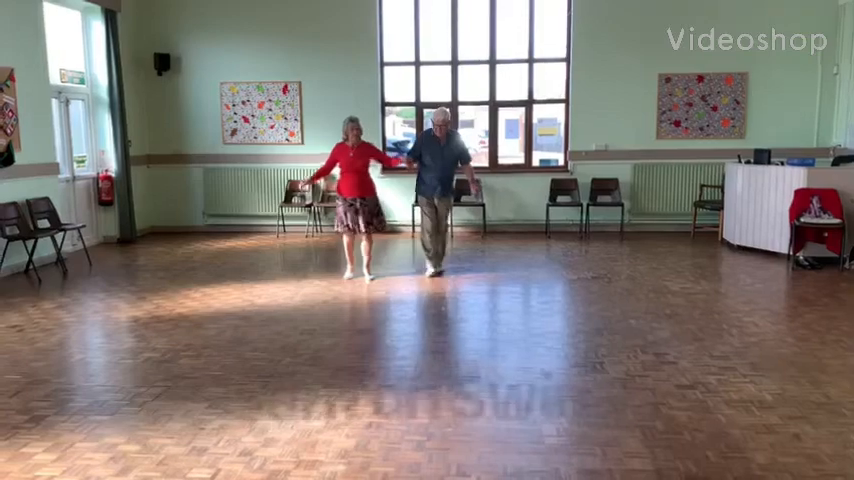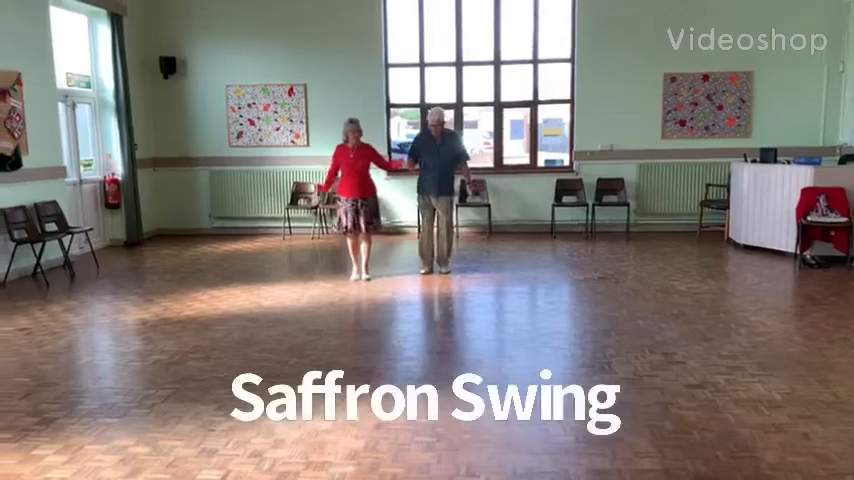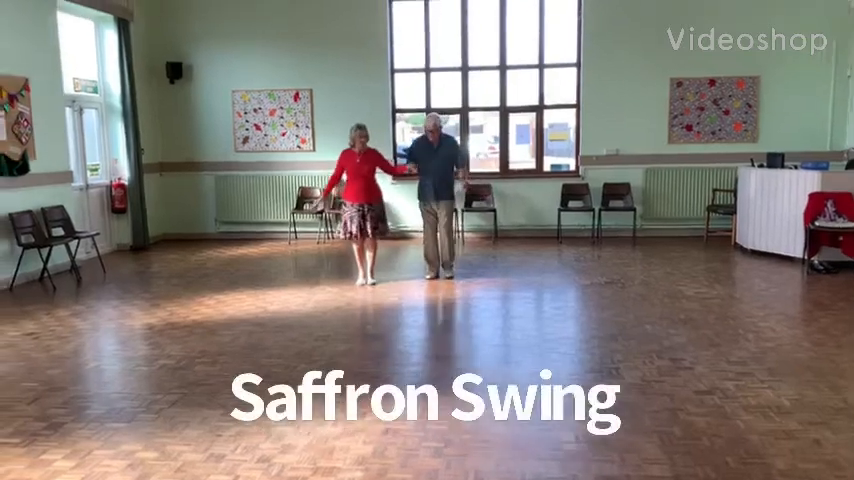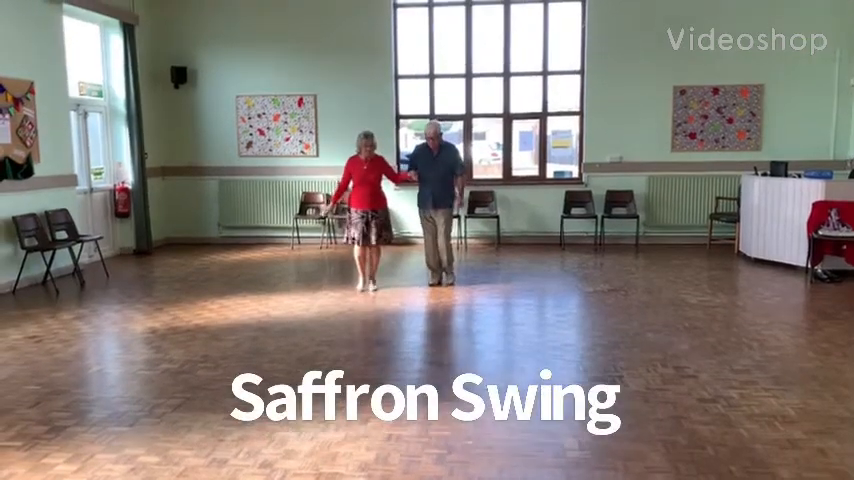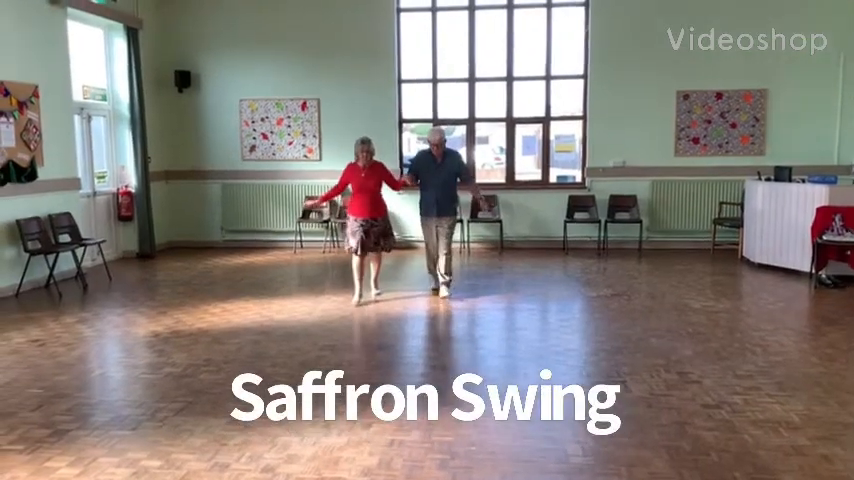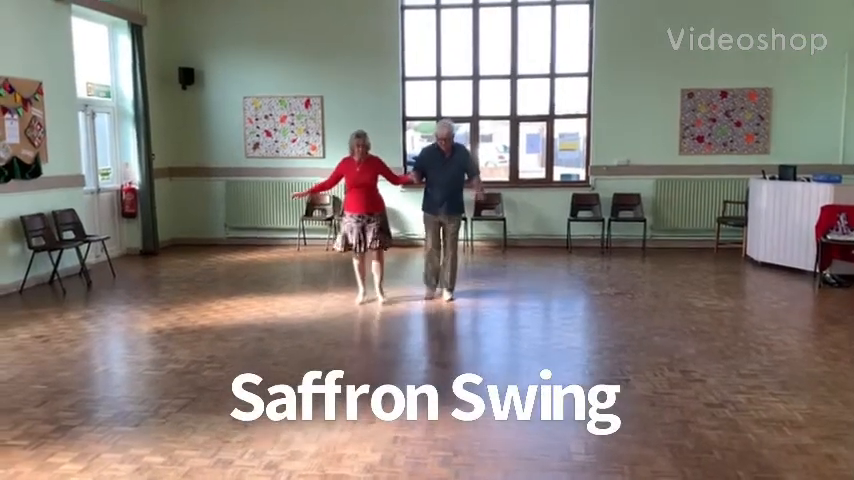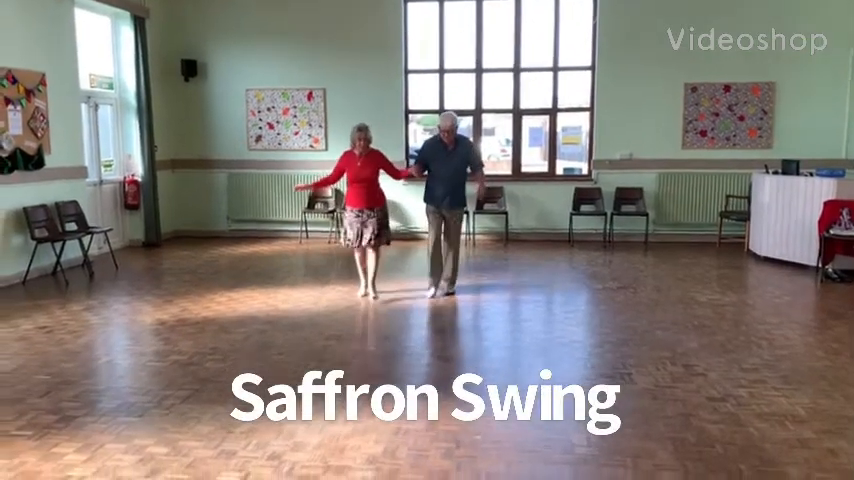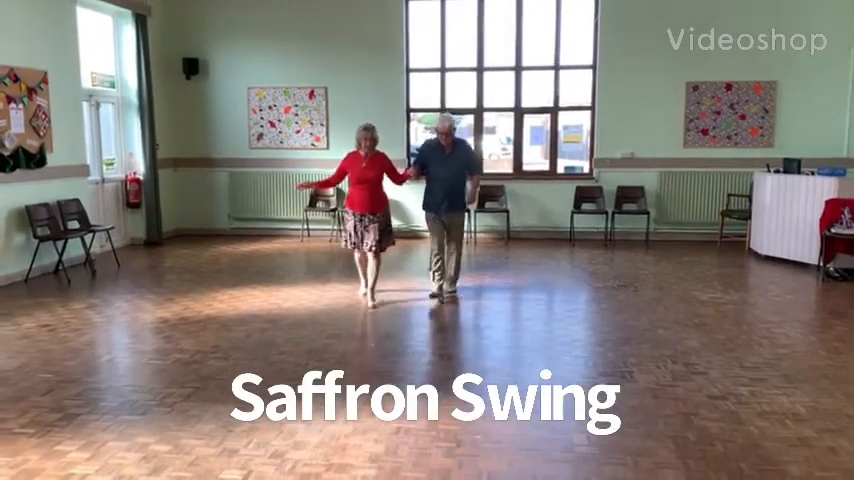
dt=0.4s
person 1, frame 1
left shoulder: (456, 138)
right shoulder: (424, 138)
left elbow: (465, 163)
right elbow: (412, 158)
left wrist: (472, 181)
right wrist: (408, 161)
left hip: (445, 191)
right hip: (425, 190)
left knee: (441, 228)
right knee: (427, 227)
left ankle: (438, 261)
right ankle: (430, 263)
person 1, frame 2
left shoulder: (454, 138)
right shoulder: (420, 138)
left elbow: (462, 163)
right elbow: (412, 160)
left wrist: (468, 181)
right wrist: (411, 164)
left hip: (445, 191)
right hip: (425, 190)
left knee: (445, 228)
right knee: (426, 227)
left ankle: (444, 262)
right ankle: (426, 263)
person 1, frame 3
left shoulder: (451, 143)
right shoulder: (418, 144)
left elbow: (460, 165)
right elbow: (411, 164)
left wrist: (464, 178)
right wrist: (412, 166)
left hip: (445, 195)
right hip: (426, 195)
left knee: (446, 232)
right knee: (429, 233)
left ankle: (448, 266)
right ankle: (432, 268)
person 1, frame 4
left shoulder: (451, 150)
right shoulder: (418, 151)
left elbow: (459, 175)
right elbow: (412, 172)
left wrist: (460, 195)
right wrist: (412, 175)
left hip: (444, 203)
right hip: (425, 203)
left knee: (444, 239)
right knee: (430, 240)
left ankle: (448, 272)
right ankle: (435, 274)
person 1, frame 5
left shoulder: (454, 157)
right shoulder: (420, 158)
left elbow: (467, 180)
right elbow: (411, 179)
left wrist: (479, 198)
right wrist: (409, 179)
left hip: (448, 212)
right hip: (427, 211)
left knee: (444, 249)
right knee: (431, 248)
left ankle: (444, 284)
right ankle: (436, 279)
person 1, frame 6
left shoulder: (462, 152)
right shoulder: (427, 153)
left elbow: (473, 174)
right elbow: (418, 175)
left wrist: (478, 189)
right wrist: (415, 177)
left hip: (454, 209)
right hip: (432, 209)
left knee: (450, 250)
right knee: (430, 248)
left ankle: (447, 289)
right ankle: (430, 285)
person 1, frame 7
left shoulder: (466, 145)
right shoulder: (430, 145)
left elbow: (476, 168)
right elbow: (420, 167)
left wrist: (481, 184)
right wrist: (416, 170)
left hip: (456, 203)
right hip: (434, 202)
left knee: (452, 243)
right knee: (434, 241)
left ankle: (449, 283)
right ankle: (434, 282)
person 1, frame 8
left shoulder: (464, 148)
right shoulder: (427, 148)
left elbow: (475, 172)
right elbow: (419, 171)
left wrist: (474, 189)
right wrist: (415, 172)
left hip: (456, 206)
right hip: (433, 207)
left knee: (454, 245)
right knee: (436, 246)
left ankle: (451, 283)
right ankle: (437, 287)
person 2, frame 1
left shoulder: (367, 147)
right shoulder: (339, 148)
left elbow: (386, 160)
right elbow: (326, 168)
left wrist: (400, 160)
right wrist: (311, 179)
left hip: (365, 195)
right hip: (346, 196)
left knee: (366, 232)
right knee: (347, 232)
left ankle: (366, 268)
right ankle: (350, 267)
person 2, frame 2
left shoulder: (367, 149)
right shoulder: (339, 150)
left elbow: (384, 164)
right elbow: (332, 173)
right wrist: (323, 190)
left hip: (366, 196)
right hip: (347, 197)
left knee: (365, 232)
right knee: (351, 233)
left ankle: (365, 268)
right ankle: (355, 268)
person 2, frame 3
left shoulder: (373, 154)
right shoulder: (345, 155)
left elbow: (391, 169)
right elbow: (336, 176)
left wrist: (406, 168)
right wrist: (325, 194)
left hip: (372, 201)
right hip: (352, 202)
left knee: (371, 237)
right knee: (356, 238)
left ankle: (370, 273)
right ankle: (361, 273)
person 2, frame 4
left shoulder: (379, 161)
right shoulder: (352, 162)
left elbow: (395, 178)
right elbow: (343, 185)
left wrist: (408, 175)
right wrist: (332, 202)
left hip: (377, 208)
right hip: (357, 209)
left knee: (375, 244)
right knee: (359, 244)
left ankle: (371, 278)
right ankle: (362, 278)
person 2, frame 5
left shoulder: (379, 167)
right shoulder: (350, 169)
left elbow: (395, 185)
right elbow: (338, 188)
left wrist: (404, 181)
right wrist: (319, 201)
left hip: (377, 216)
right hip: (357, 217)
left knee: (376, 251)
right knee: (357, 253)
left ankle: (374, 283)
right ankle: (358, 291)
person 2, frame 6
left shoulder: (375, 162)
right shoulder: (345, 163)
left elbow: (394, 179)
right elbow: (329, 183)
left wrist: (409, 178)
right wrist: (308, 192)
left hip: (374, 213)
right hip: (353, 214)
left knee: (376, 250)
right knee: (357, 253)
left ankle: (378, 289)
right ankle: (361, 290)
person 2, frame 7
left shoulder: (377, 156)
right shoulder: (346, 157)
left elbow: (396, 174)
right elbow: (332, 178)
left wrist: (410, 171)
right wrist: (311, 186)
left hip: (375, 207)
right hip: (353, 208)
left knee: (373, 245)
right knee: (358, 246)
left ankle: (372, 284)
right ankle: (363, 283)
person 2, frame 8
left shoulder: (382, 158)
right shoulder: (350, 158)
left elbow: (397, 179)
right elbow: (335, 179)
left wrist: (408, 173)
right wrist: (314, 185)
left hip: (377, 211)
right hip: (355, 211)
left knee: (374, 251)
right knee: (358, 248)
left ankle: (371, 292)
right ankle: (363, 281)
